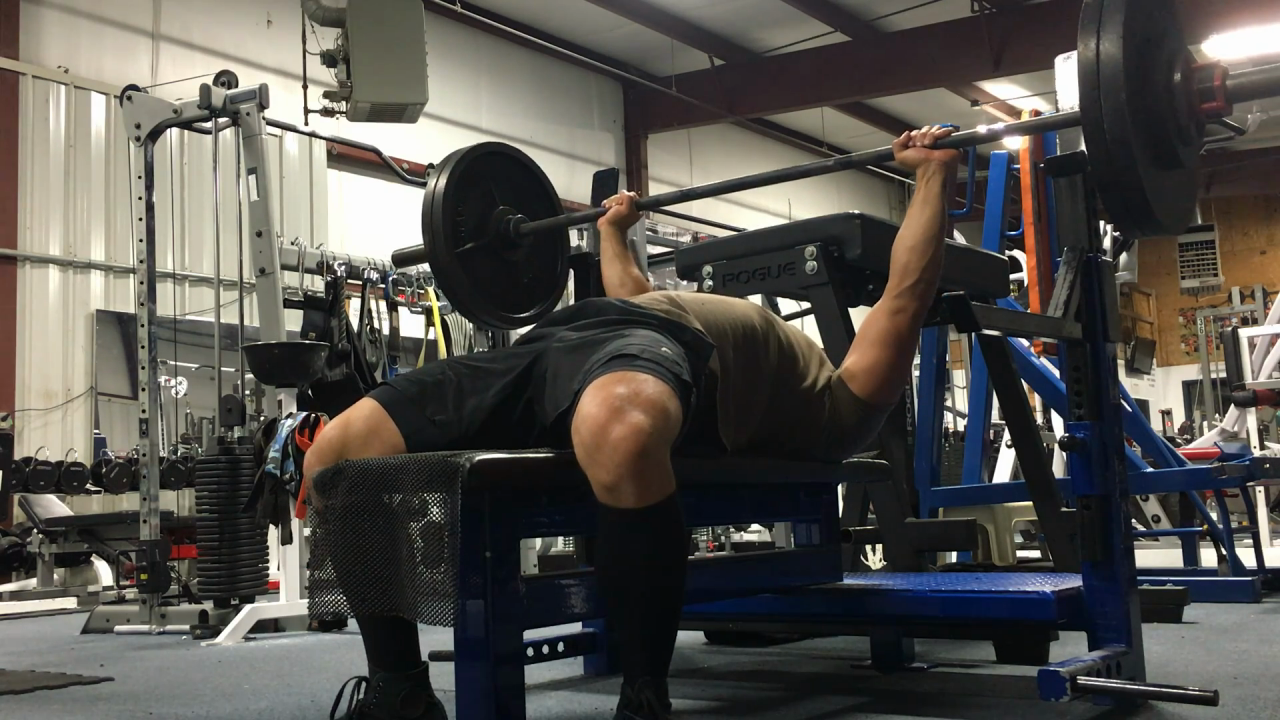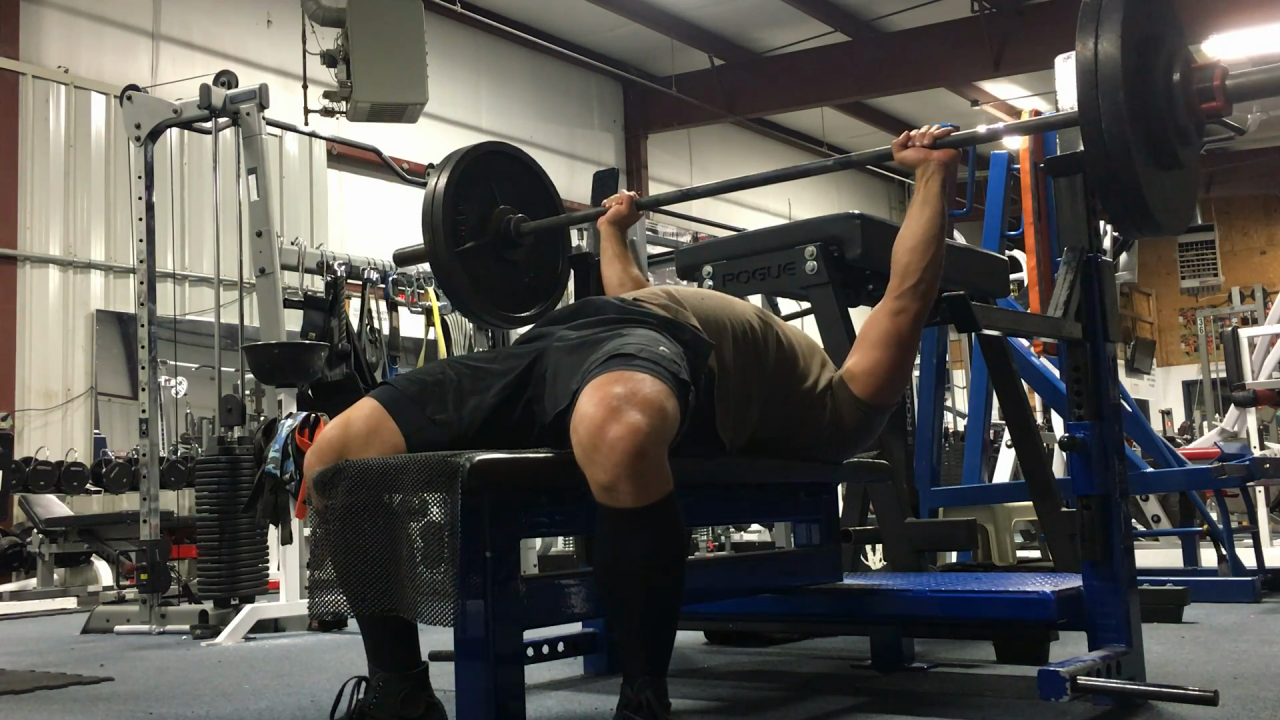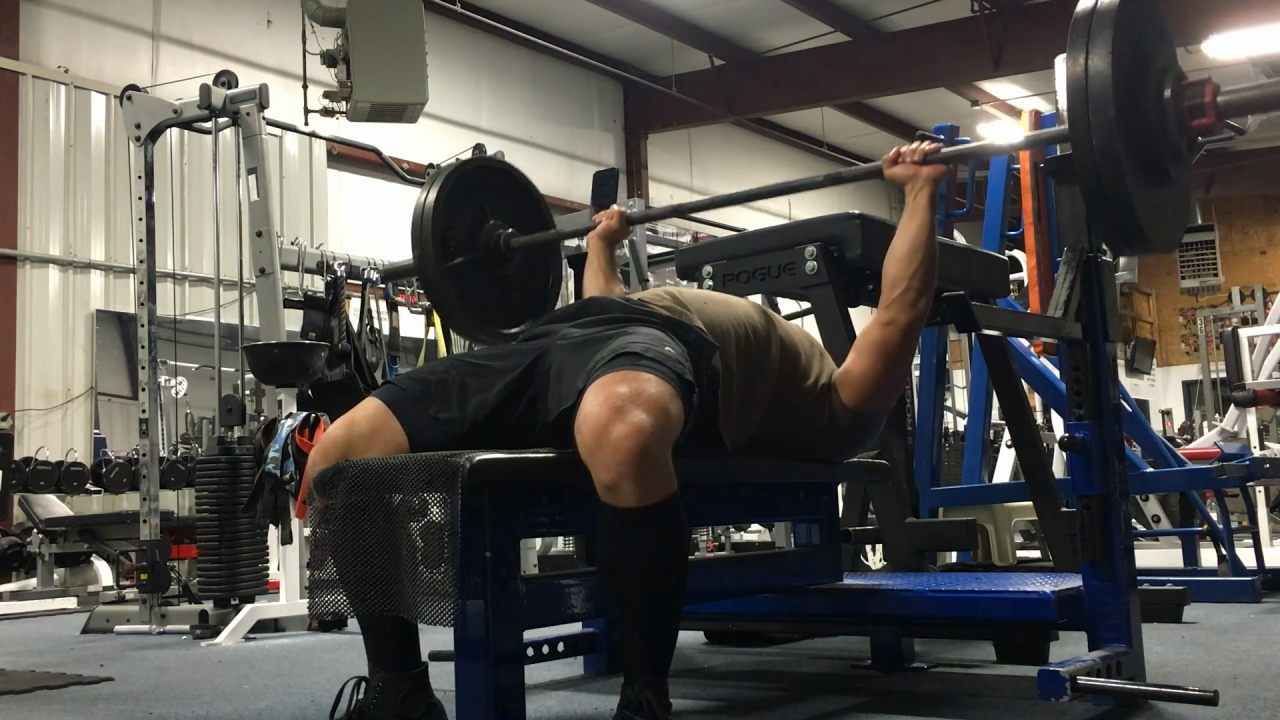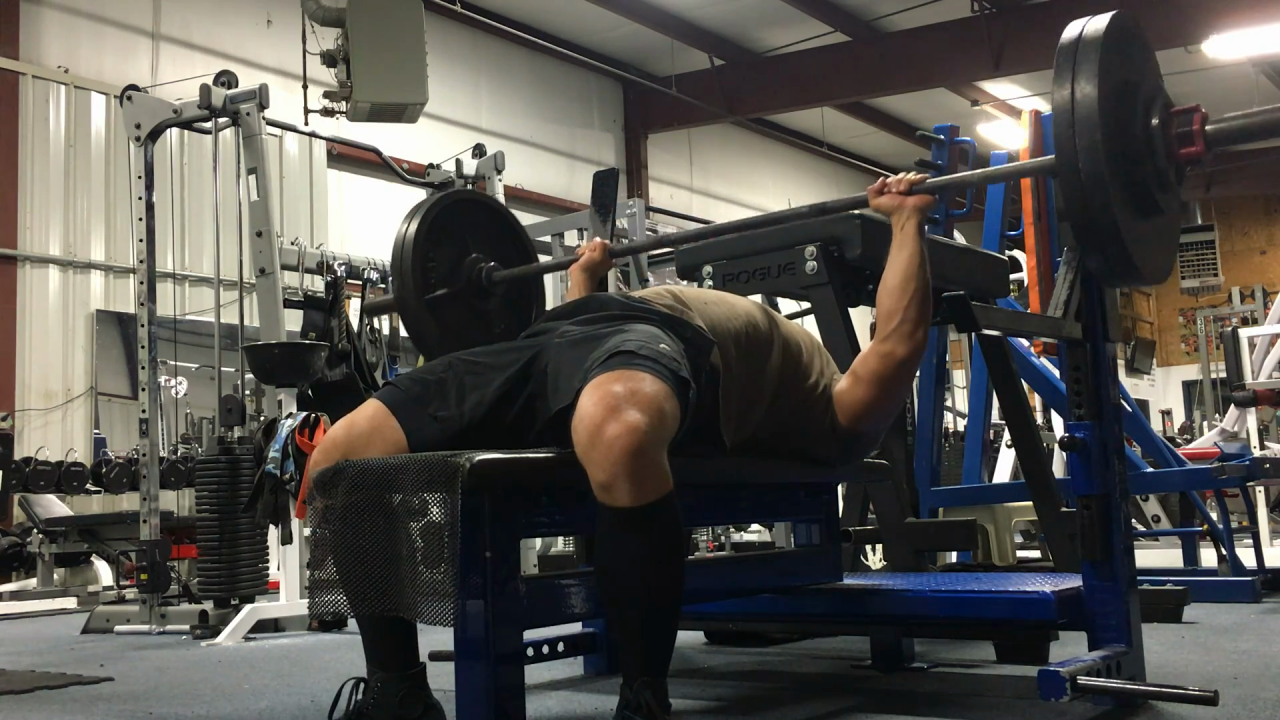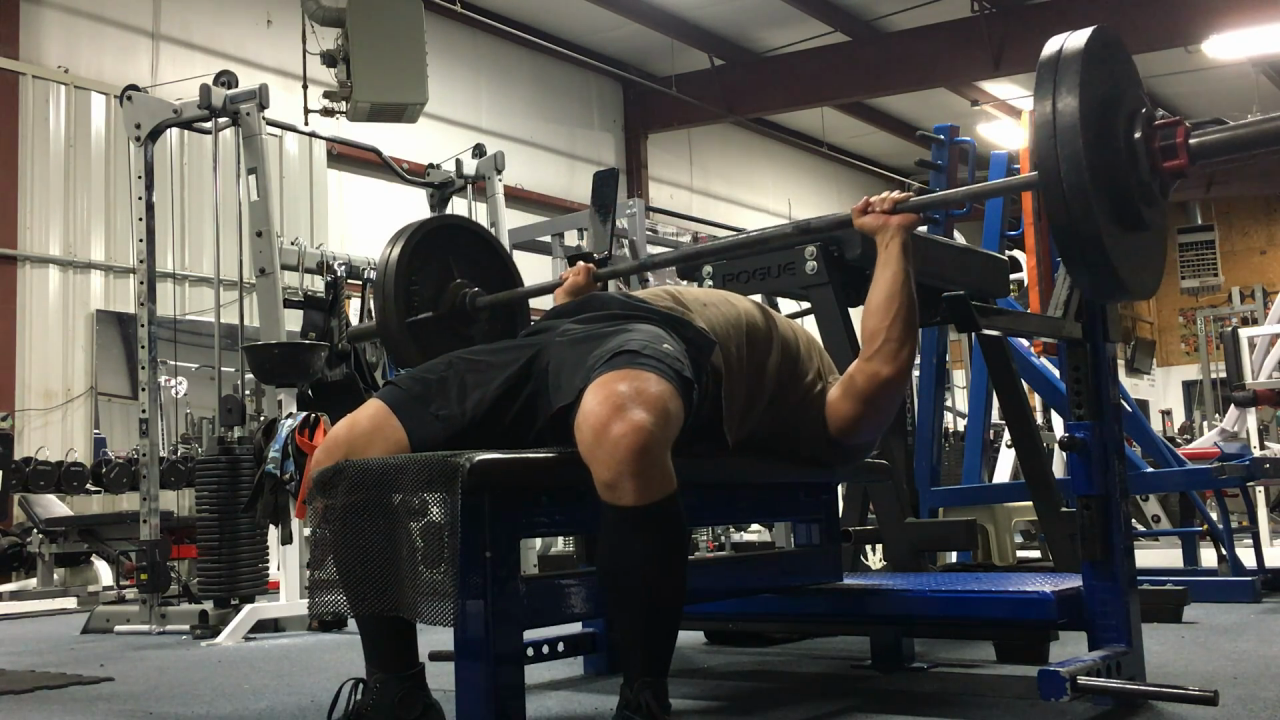
dt=0.3s
person 1, frame 1
left shoulder: (834, 410)
left elbow: (904, 298)
right elbow: (632, 304)
left wrist: (931, 176)
right wrist: (612, 232)
left knee: (619, 435)
right knee: (336, 458)
person 1, frame 2
left shoulder: (837, 409)
left elbow: (907, 297)
right elbow: (631, 304)
left wrist: (933, 174)
right wrist: (612, 230)
left knee: (616, 434)
right knee: (336, 458)
person 1, frame 3
left shoulder: (835, 411)
left elbow: (900, 315)
right elbow: (605, 317)
left wrist: (920, 193)
right wrist: (602, 246)
left knee: (621, 434)
right knee: (339, 459)
person 1, frame 4
left shoulder: (832, 415)
left elbow: (898, 344)
left wrist: (907, 220)
right wrist: (584, 274)
left knee: (616, 434)
right knee: (341, 461)
person 1, frame 5
left shoulder: (830, 410)
left elbow: (885, 365)
left wrist: (892, 241)
right wrist: (570, 301)
left knee: (621, 433)
right knee: (341, 462)
